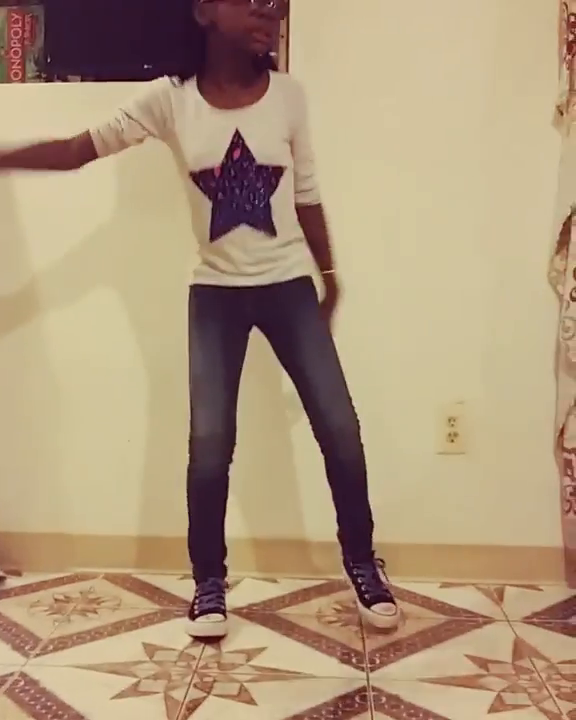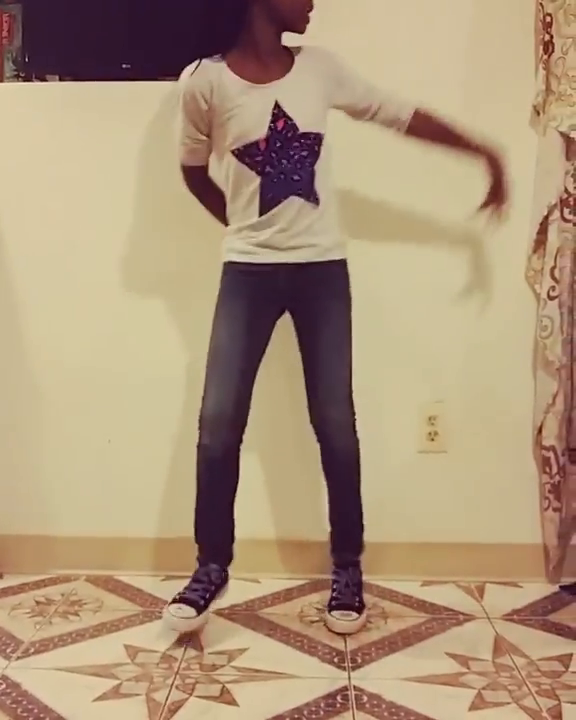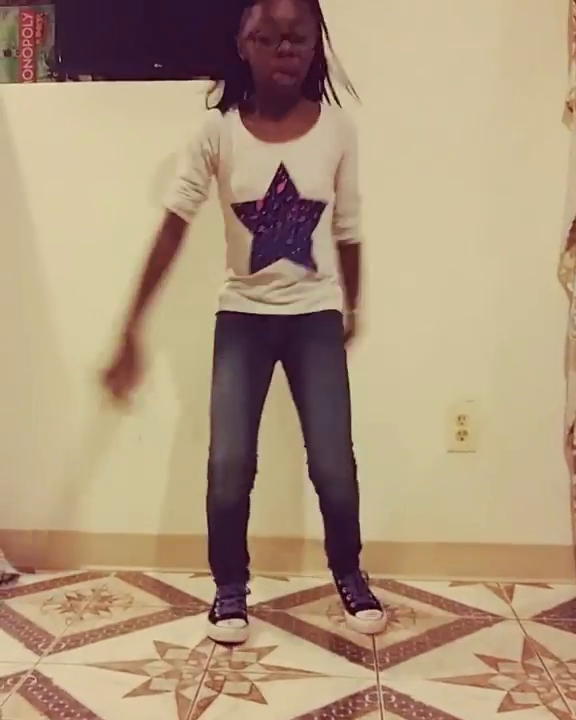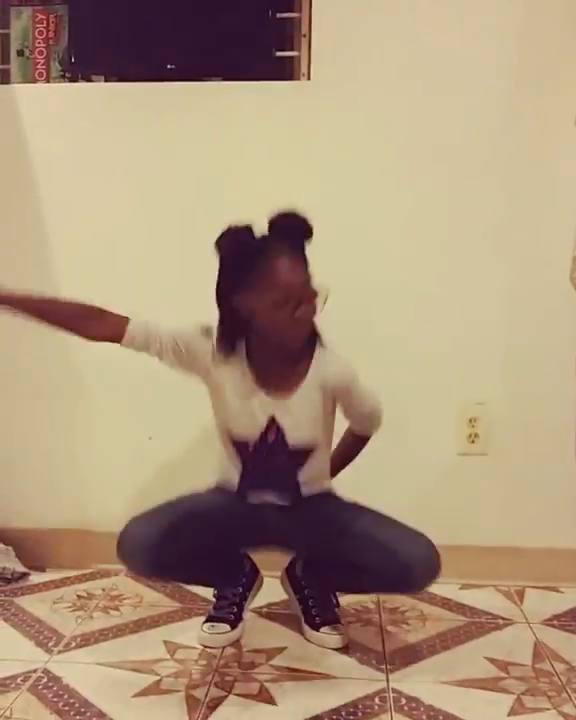
dt=0.5s
person 1, frame 1
left shoulder: (287, 95)
right shoulder: (168, 100)
left elbow: (306, 196)
right elbow: (79, 149)
left wrist: (330, 276)
left hip: (289, 287)
right hip: (215, 294)
left knee: (340, 428)
right knee: (209, 443)
left ankle: (361, 562)
right ankle: (209, 579)
person 1, frame 2
left shoulder: (320, 69)
right shoulder: (205, 81)
left elbow: (405, 114)
right elbow: (193, 171)
left wrist: (485, 153)
left hip: (323, 270)
right hip: (247, 272)
left knee: (335, 424)
right knee: (219, 420)
left ankle: (346, 566)
right ankle: (211, 568)
person 1, frame 3
left shoulder: (337, 128)
right shoulder: (217, 133)
left elbow: (347, 233)
right elbow: (173, 229)
left wrist: (352, 312)
right wrist: (130, 335)
left hip: (315, 319)
right hip: (244, 319)
left knee: (334, 467)
right knee: (229, 466)
left ankle: (349, 573)
right ankle: (230, 586)
person 1, frame 4
left shoulder: (333, 371)
right shoulder: (211, 350)
left elbow: (367, 426)
right elbow: (101, 324)
left wrist: (329, 471)
left hip: (309, 508)
right hip: (237, 503)
left knee: (418, 566)
right knee: (138, 547)
left ankle: (311, 578)
right ankle: (234, 579)
